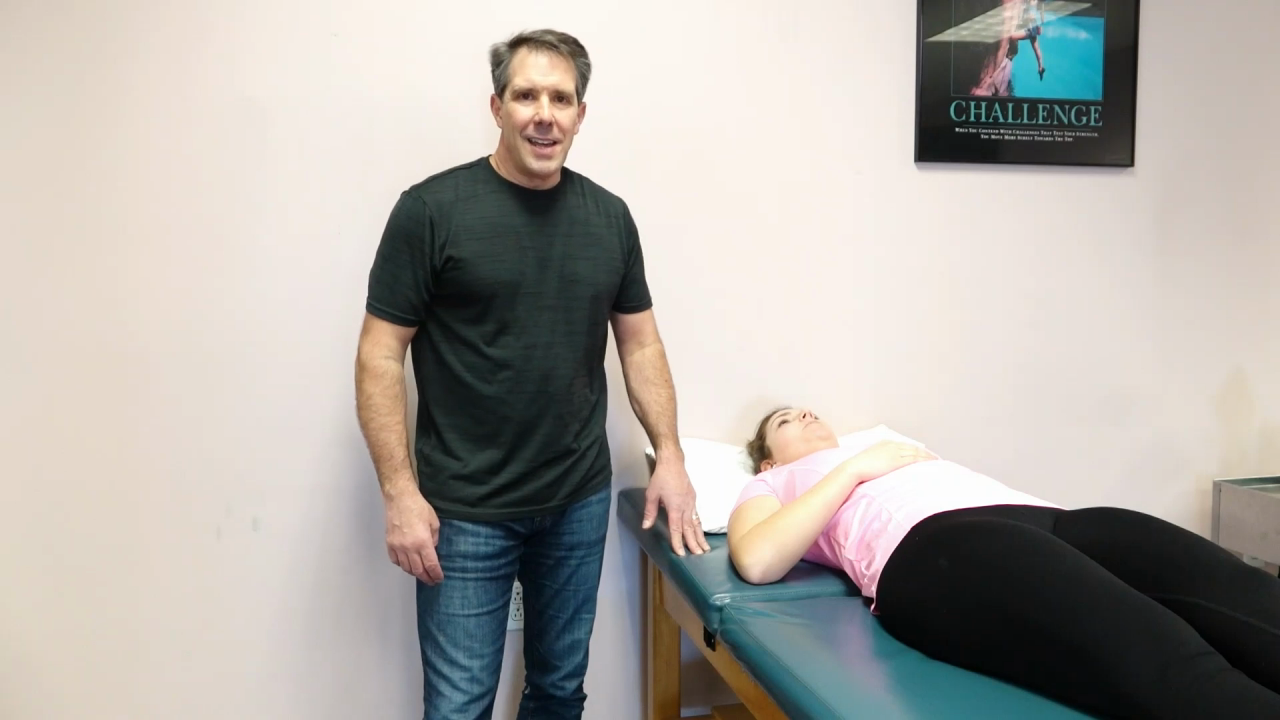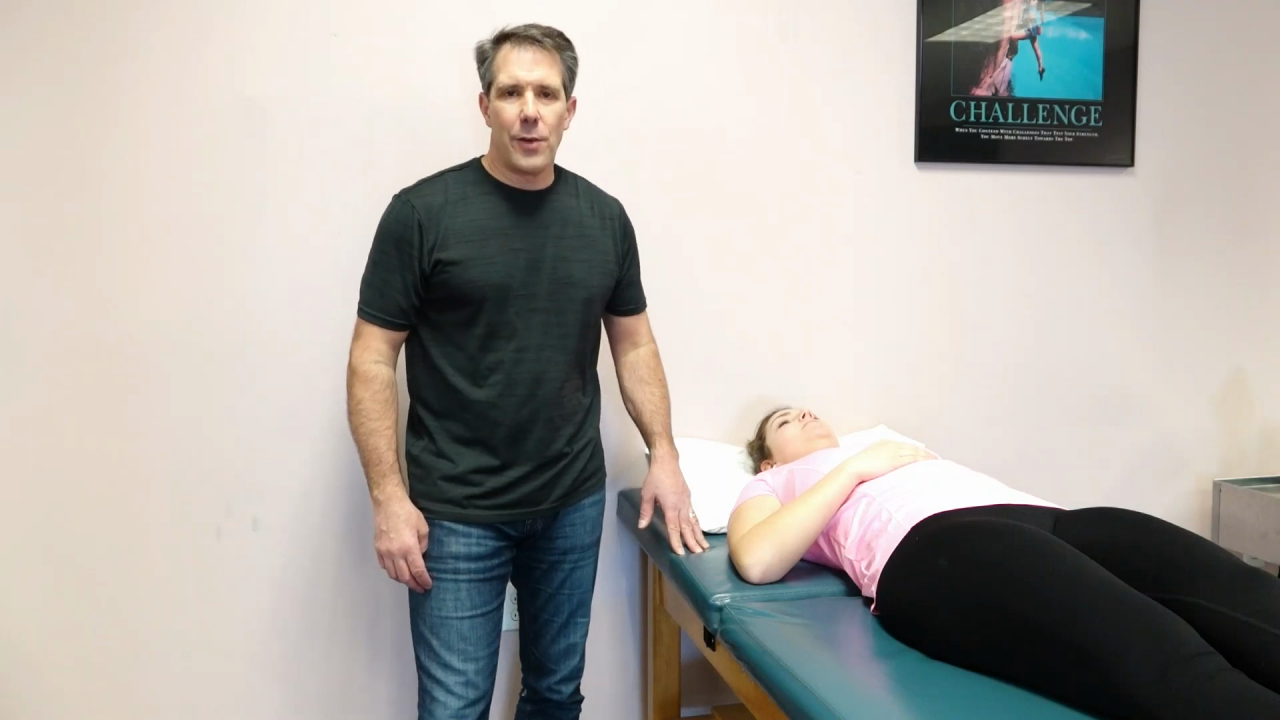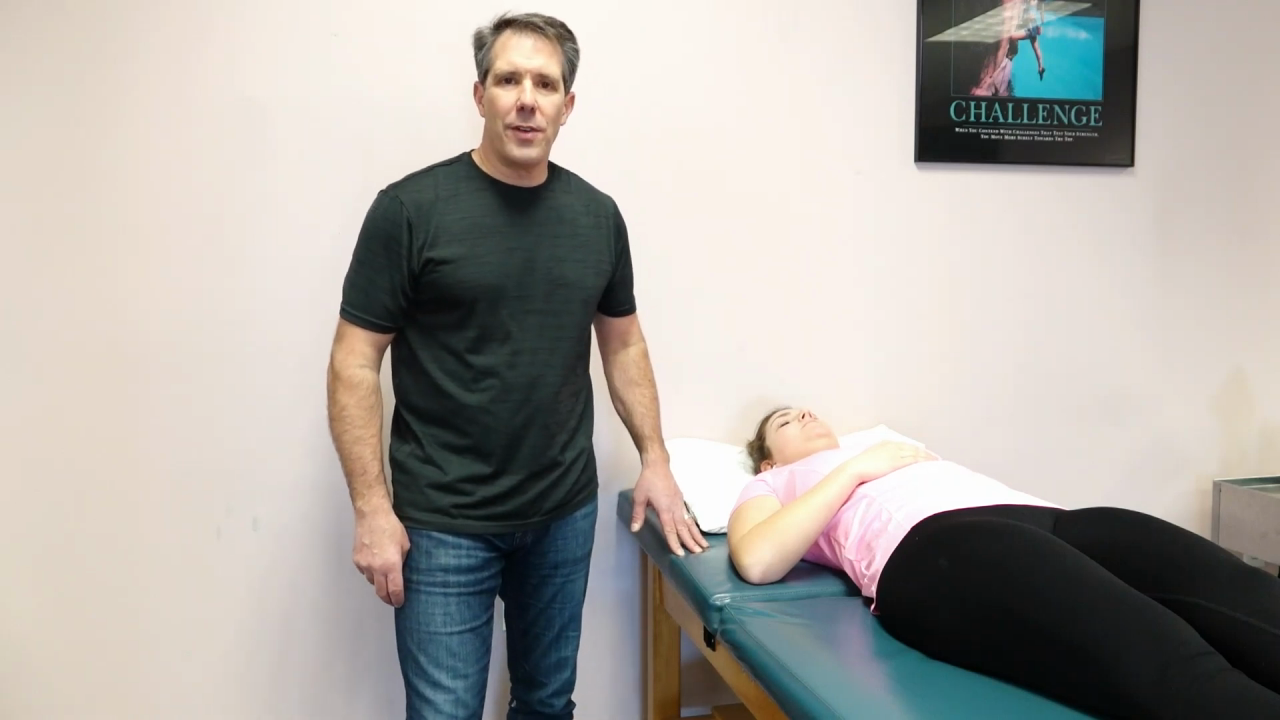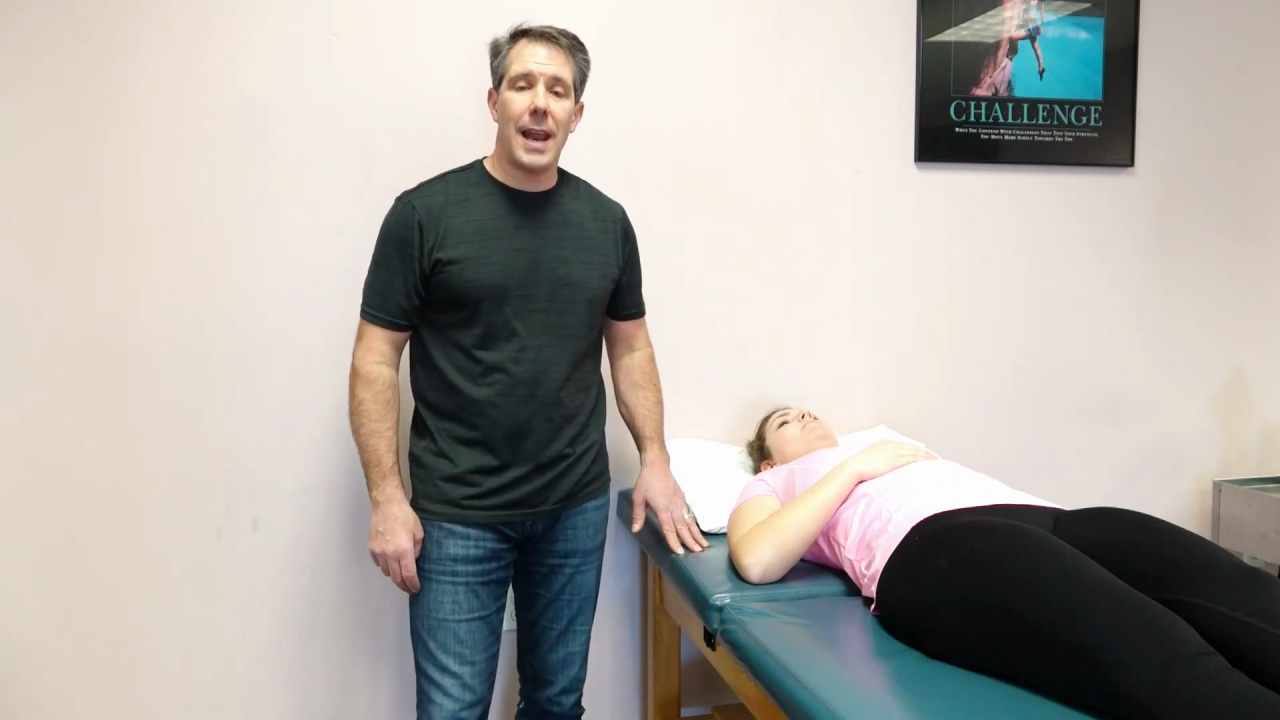
dt=1s
person 1, frame 1
left shoulder: (610, 216)
right shoulder: (432, 209)
left elbow: (639, 343)
right elbow: (380, 355)
left wrist: (669, 456)
right wrist: (399, 491)
left hip: (580, 499)
right hip: (466, 509)
person 1, frame 2
left shoulder: (604, 216)
right shoulder: (423, 212)
left elbow: (633, 343)
right elbow: (373, 360)
left wrist: (663, 456)
right wrist: (390, 497)
left hip: (574, 502)
right hip: (458, 512)
person 1, frame 3
left shoulder: (598, 215)
right shoulder: (410, 208)
left elbow: (623, 344)
right elbow: (355, 365)
left wrist: (654, 460)
right wrist: (372, 508)
left hip: (566, 511)
right hip: (445, 522)
person 1, frame 4
left shoulder: (606, 220)
right shoulder: (425, 212)
left elbow: (630, 346)
right elbow: (375, 360)
left wrist: (654, 459)
right wrist: (387, 497)
left hip: (576, 507)
right hip: (458, 514)
person 2, frame 1
left shoulder: (884, 439)
right shoulder: (774, 482)
right elbow: (757, 561)
right wrist: (854, 469)
right hip: (935, 543)
right knee: (1166, 663)
person 2, frame 2
left shoulder: (883, 438)
right shoulder: (774, 483)
right elbow: (756, 560)
right wrist: (854, 468)
right hip: (933, 543)
right knee: (1170, 666)
person 2, frame 3
left shoulder: (882, 439)
right shoulder: (772, 484)
right elbow: (757, 561)
right wrist: (855, 469)
right hip: (933, 544)
right knee: (1167, 665)
person 2, frame 4
left shoulder: (883, 438)
right shoulder: (773, 483)
right elbow: (757, 561)
right wrist: (853, 468)
right hip: (933, 543)
right knee: (1169, 666)
